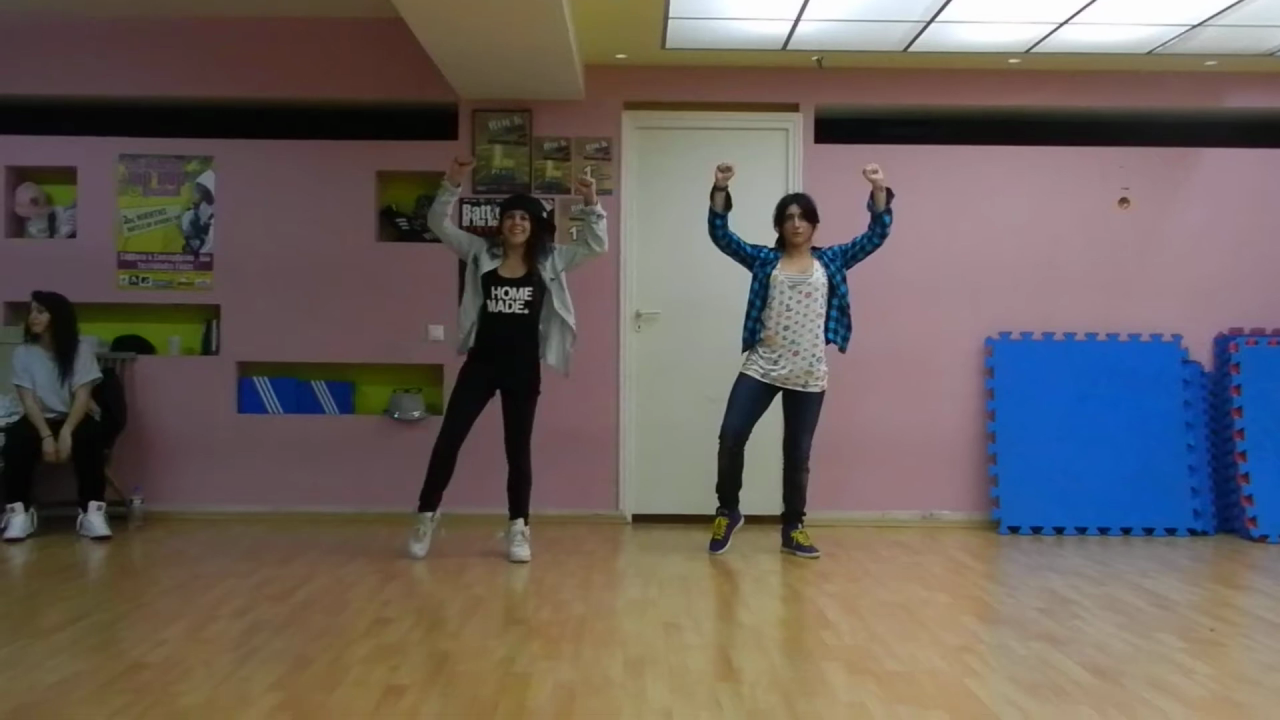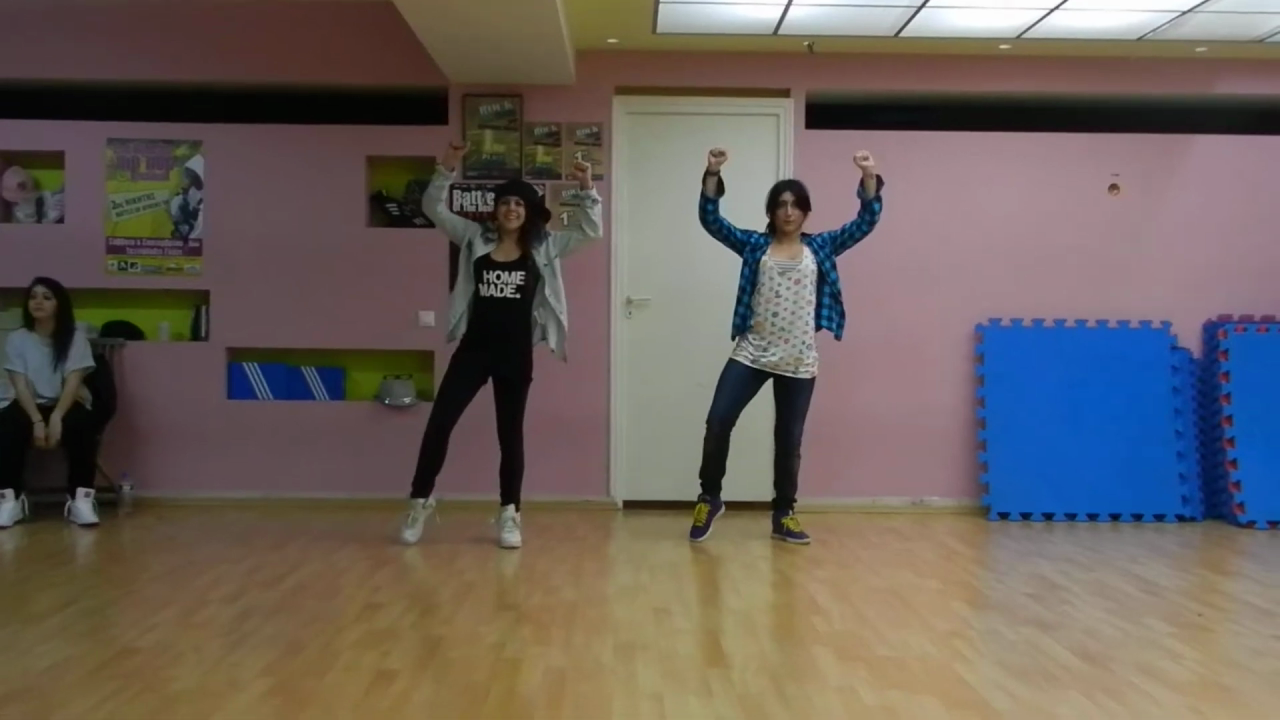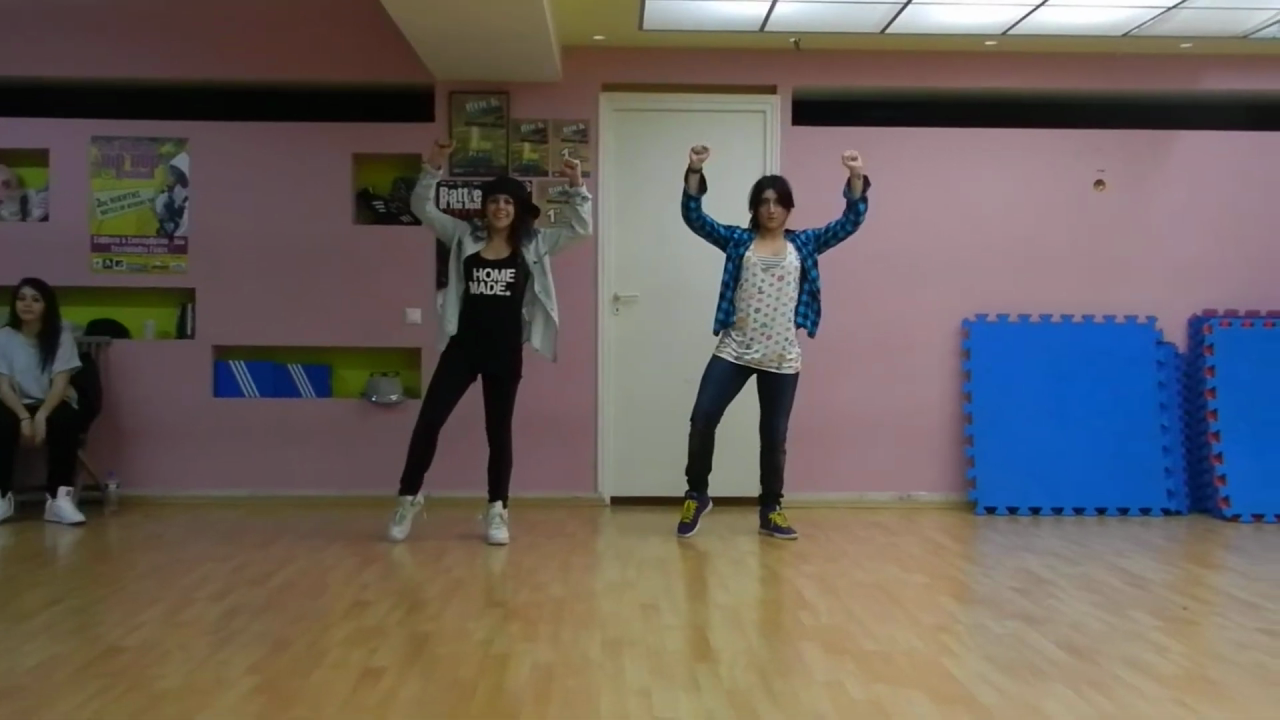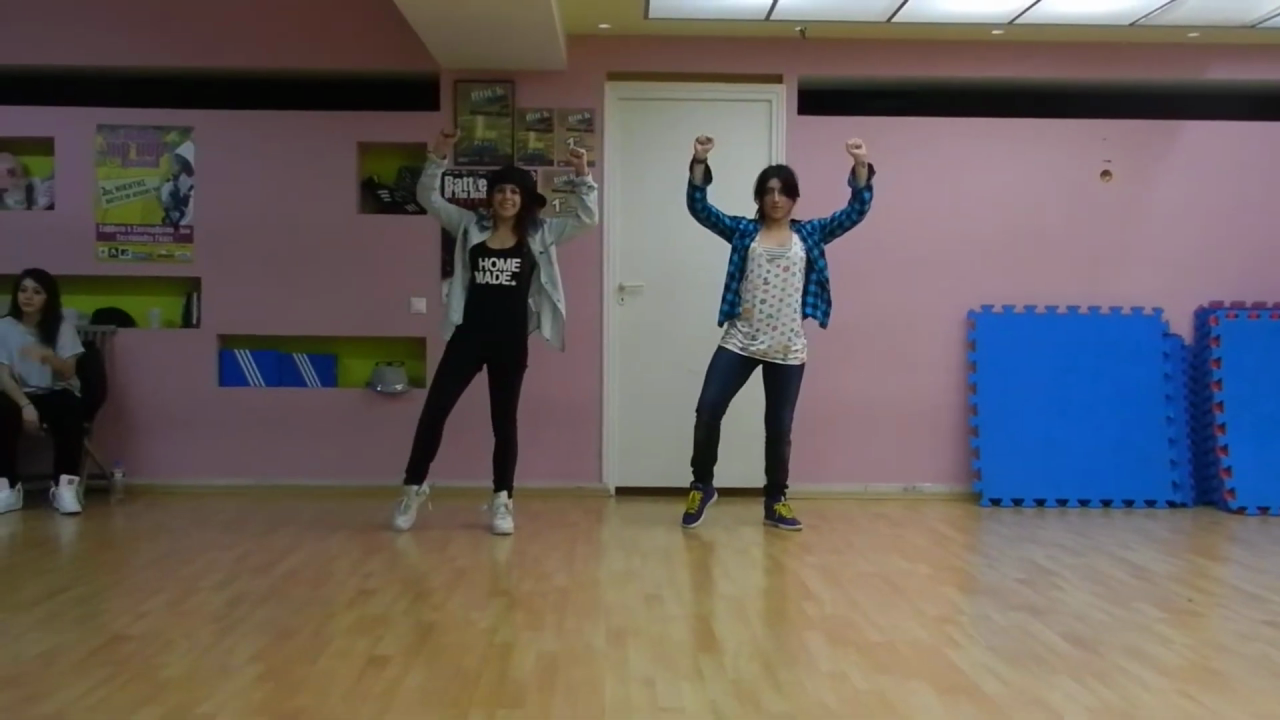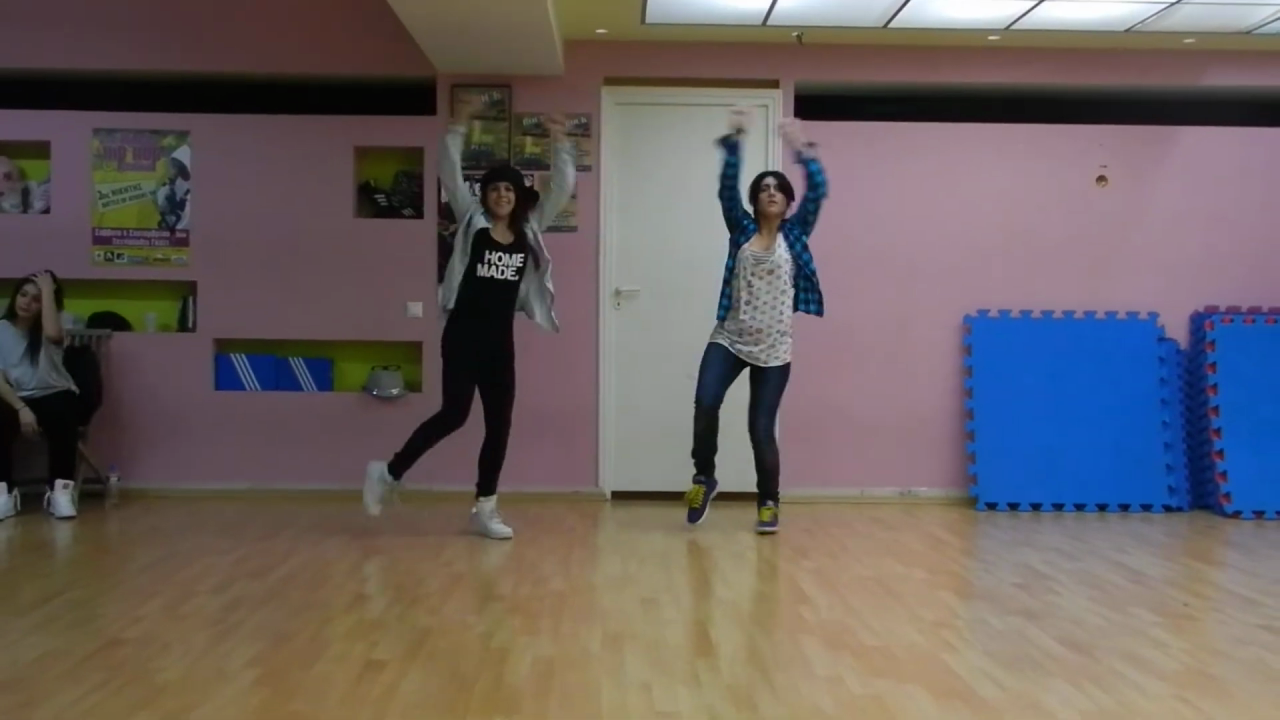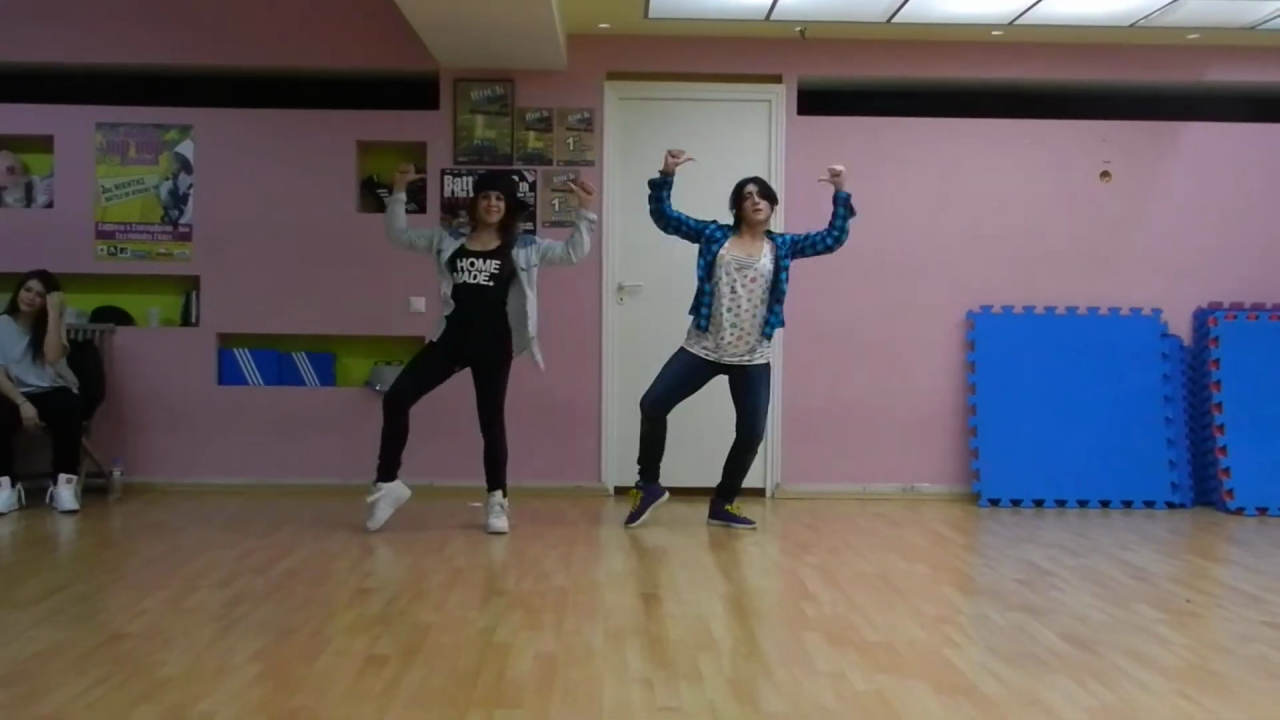
dt=0.5s
person 1, frame 1
left shoulder: (549, 260)
right shoulder: (481, 253)
left elbow: (596, 245)
right elbow: (439, 224)
left wrist: (591, 204)
right wrist: (452, 185)
left hip: (523, 367)
right hip: (481, 362)
left knee: (518, 449)
right knee: (448, 438)
left ankle: (518, 529)
right ankle: (427, 516)
person 1, frame 2
left shoulder: (544, 246)
right shoulder: (475, 238)
left elbow: (590, 230)
right elbow: (434, 208)
left wrist: (586, 189)
right wrist: (446, 169)
left hip: (515, 353)
right hip: (474, 348)
left knee: (510, 434)
right knee: (439, 424)
left ankle: (510, 516)
right ankle: (420, 502)
person 1, frame 3
left shoulder: (533, 244)
right shoulder: (464, 237)
left elbow: (580, 227)
right elbow: (423, 208)
left wrist: (576, 186)
right wrist: (433, 168)
left hip: (505, 351)
right hip: (463, 346)
left knee: (499, 431)
right knee: (428, 421)
left ankle: (497, 512)
right ankle: (409, 499)
person 1, frame 4
left shoulder: (539, 234)
right shoulder: (471, 226)
left elbow: (586, 217)
right elbow: (429, 198)
left wrist: (582, 176)
right wrist: (438, 158)
left hip: (511, 341)
right hip: (469, 335)
left knee: (504, 421)
right knee: (434, 411)
left ankle: (502, 502)
right ankle: (413, 489)
person 1, frame 5
left shoulder: (530, 228)
right shoulder: (471, 218)
left elbow: (563, 190)
right elbow: (450, 170)
left wrist: (561, 145)
right wrist: (459, 127)
left hip: (499, 339)
right hip: (463, 333)
left knee: (500, 422)
right knee: (454, 414)
left ankle: (485, 507)
right ankle: (389, 473)
person 1, frame 6
left shoulder: (523, 246)
right shoulder: (449, 239)
left elbow: (574, 253)
right elbow: (398, 235)
left wrist: (584, 211)
right wrist: (398, 193)
left hip: (493, 343)
right hip: (451, 338)
left knee: (491, 422)
right knee: (396, 400)
left ankle: (497, 502)
right ankle: (387, 486)
person 2, frame 1
left shoulder: (831, 261)
right shoulder: (764, 259)
left elbow: (876, 235)
right elbow: (721, 235)
left wrist: (879, 190)
right wrist: (720, 189)
left hip: (809, 376)
right hip: (762, 368)
left knee: (798, 453)
right knee: (731, 437)
left ankle: (793, 529)
right ankle: (728, 512)
person 2, frame 2
left shoulder: (821, 247)
right shoulder: (755, 245)
left elbow: (865, 222)
right elbow: (711, 220)
left wrist: (869, 177)
right wrist: (712, 174)
left hip: (799, 362)
right hip: (752, 355)
left knee: (789, 440)
right knee: (718, 422)
left ankle: (783, 515)
right ankle: (709, 499)
person 2, frame 3
left shoulder: (804, 244)
right shoulder: (737, 240)
left elbow: (850, 222)
right elbow: (693, 217)
left wrist: (856, 177)
right wrist: (695, 171)
left hip: (782, 358)
right hip: (735, 351)
left knee: (774, 436)
right knee: (702, 419)
left ankle: (770, 510)
right ankle: (697, 496)
person 2, frame 4
left shoulder: (809, 234)
right shoulder: (743, 231)
left elbow: (856, 211)
right elbow: (699, 208)
left wrist: (861, 166)
right wrist: (699, 162)
left hip: (788, 348)
right hip: (740, 342)
left knee: (780, 427)
right knee: (708, 410)
left ankle: (776, 502)
right ankle: (702, 487)
person 2, frame 5
left shoulder: (795, 233)
right shoulder: (741, 228)
left elbow: (819, 190)
right elbow: (727, 186)
left wrist: (799, 147)
right wrist: (735, 137)
left hip: (773, 349)
right hip: (729, 340)
left knee: (761, 428)
right knee: (706, 404)
left ankle: (768, 501)
right ankle: (704, 479)
person 2, frame 6
left shoulder: (781, 246)
right shoulder: (715, 235)
left elbow: (834, 237)
right elbow: (662, 216)
left wrist: (839, 191)
right wrist: (666, 175)
left hip: (752, 356)
right hip: (703, 348)
left knee: (752, 431)
right knee: (653, 405)
left ankle: (723, 503)
right ankle: (649, 485)
person 3, frame 1
left shoulder: (81, 350)
right shoulder: (22, 353)
left elbow: (82, 396)
right elbow: (29, 401)
left wrist: (66, 432)
right wrist: (46, 436)
left hip: (75, 418)
right hip: (39, 419)
left knee: (89, 438)
left ankle: (93, 512)
person 3, frame 2
left shoulder: (75, 337)
left elbow: (73, 383)
left wrist: (56, 417)
right wrist: (36, 421)
left hip: (66, 405)
right hip: (30, 405)
left knee: (80, 424)
left ankle: (81, 498)
person 3, frame 3
left shoulder: (62, 337)
left elbow: (60, 384)
left wrist: (41, 416)
right wrist: (24, 417)
left hip: (53, 404)
left knee: (65, 423)
left ankle: (61, 498)
person 3, frame 4
left shoulder: (62, 327)
left elbow: (69, 371)
left wrist: (47, 355)
right wrist: (25, 405)
left hip: (55, 394)
left knee: (70, 411)
left ankle: (65, 487)
person 3, frame 5
left shoulder: (46, 328)
left elbow: (53, 333)
left wrist: (47, 291)
right wrist: (21, 408)
left hip: (51, 396)
left knee: (65, 413)
left ankle: (61, 491)
person 3, frame 6
left shoulder: (53, 324)
left elbow: (53, 358)
left wrist: (54, 312)
right wrist: (22, 403)
left hip: (53, 393)
left knee: (70, 407)
left ankle: (64, 485)
